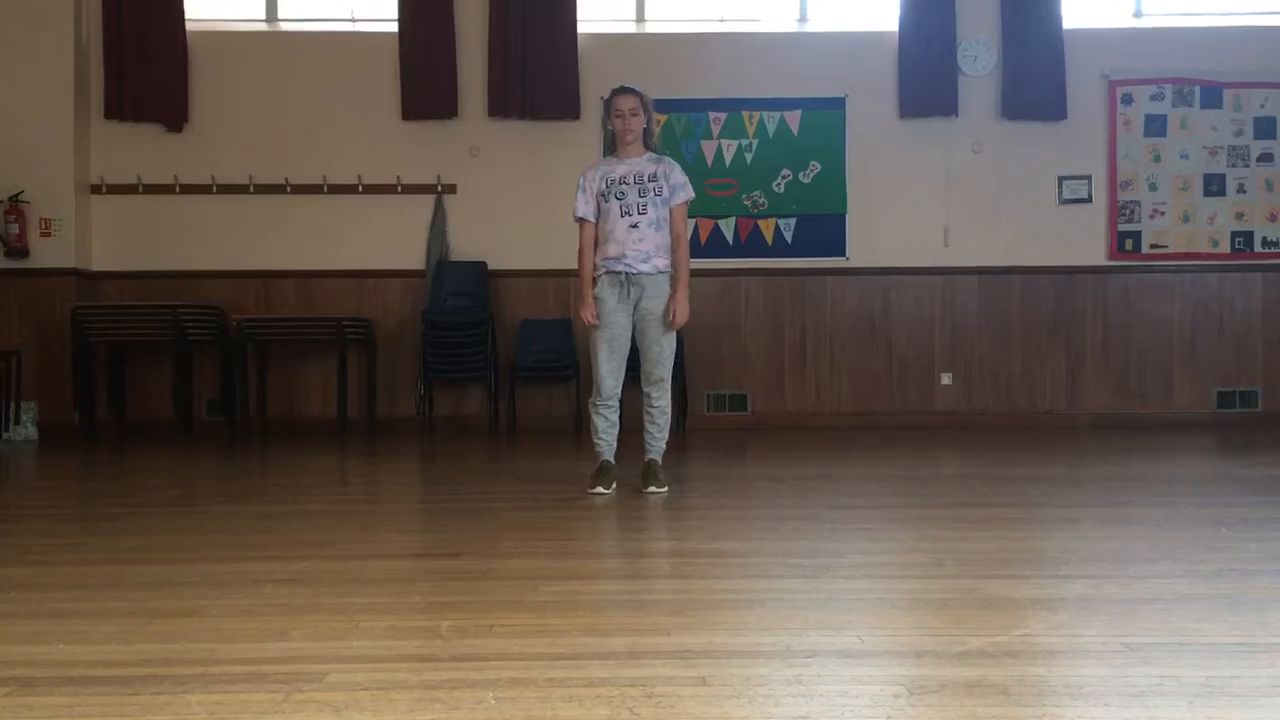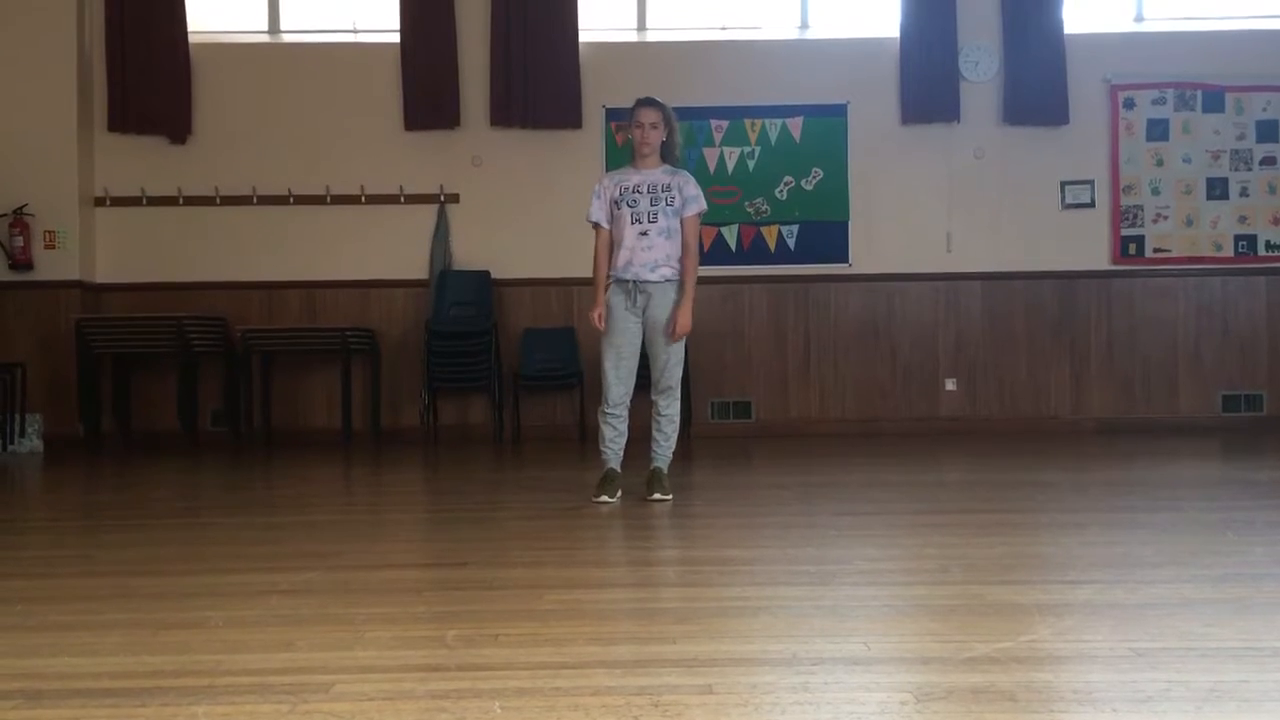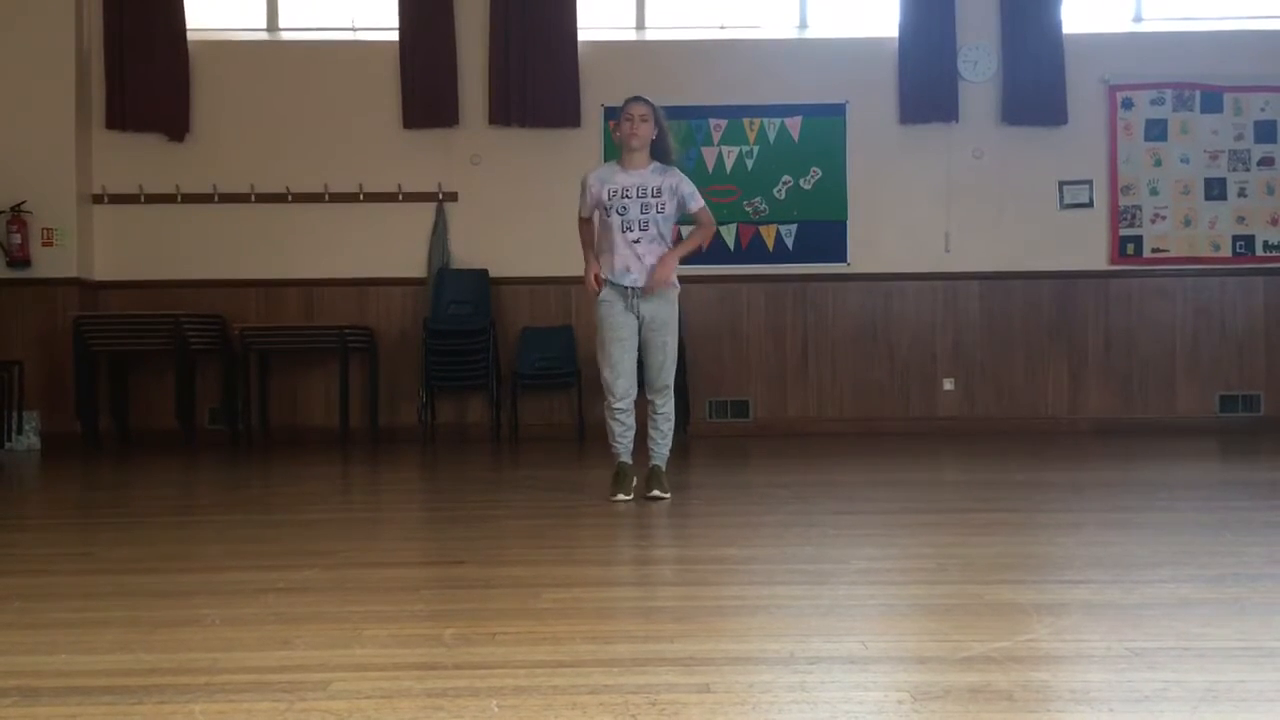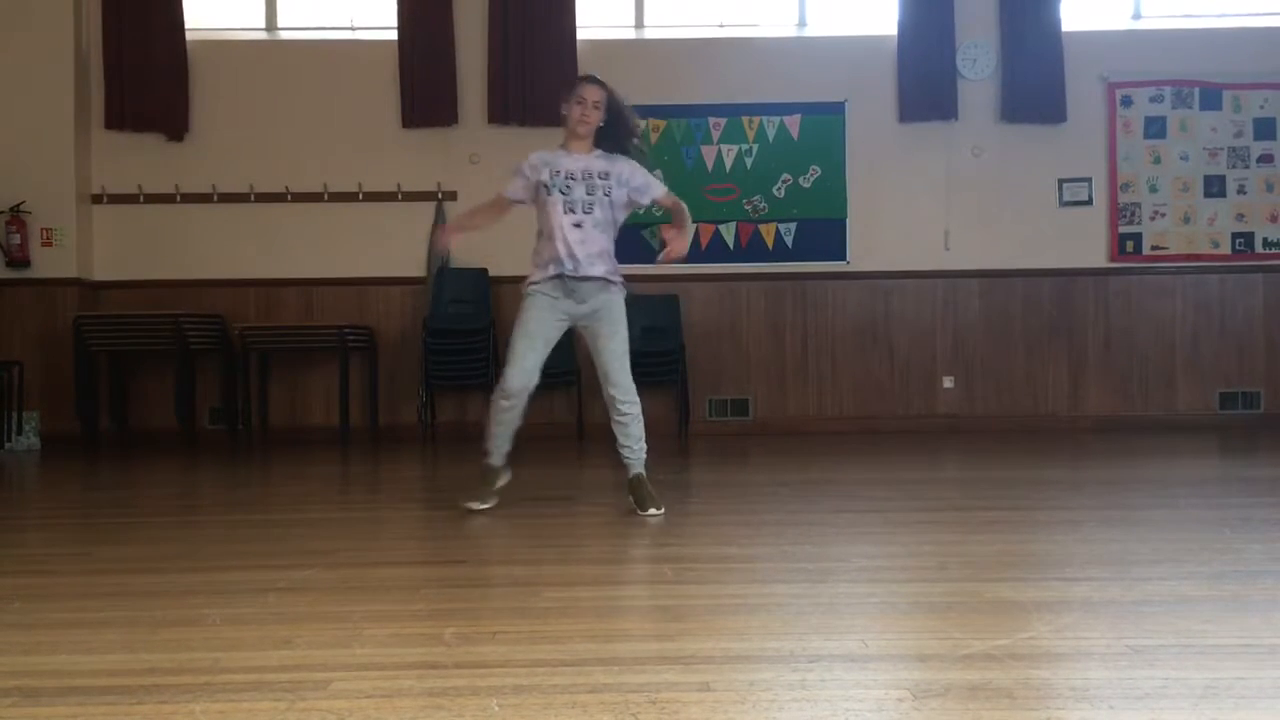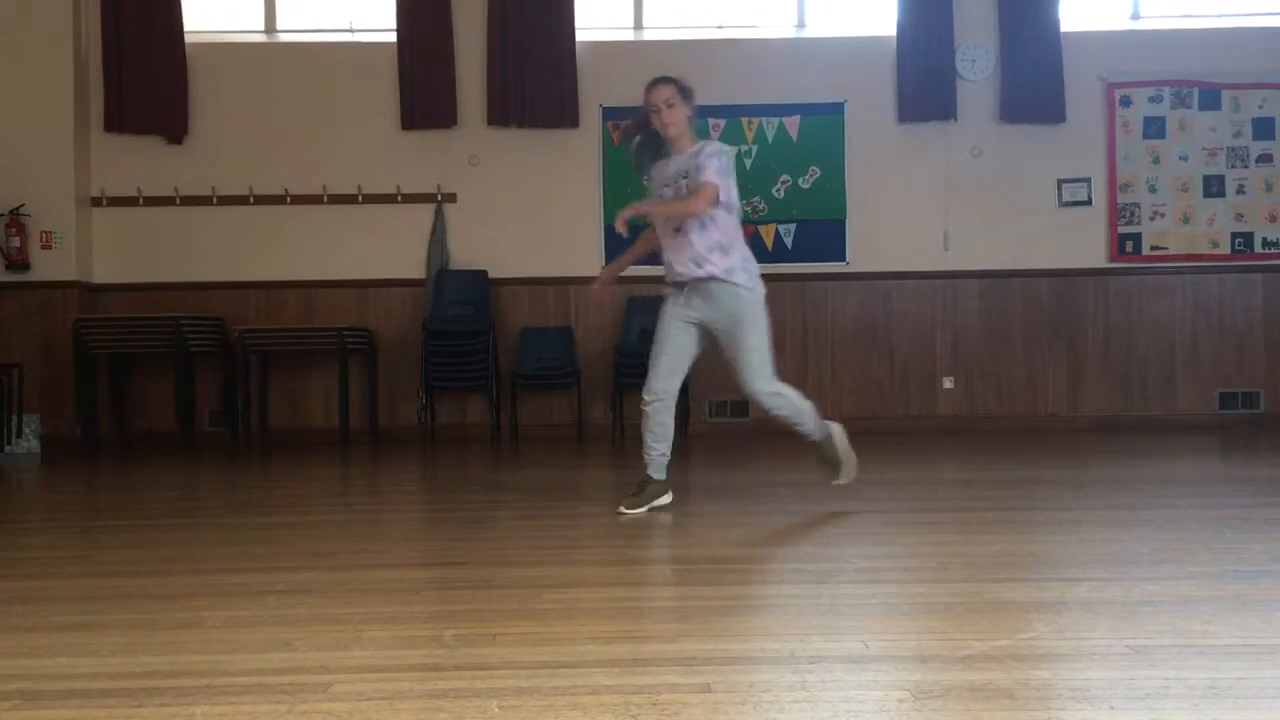
dt=1s
person 1, frame 1
left shoulder: (667, 169)
right shoulder: (594, 175)
left elbow: (679, 236)
right elbow: (587, 239)
left wrist: (681, 292)
right wrist: (586, 294)
left hip: (656, 281)
right hip: (610, 283)
left knee: (658, 378)
right knee: (606, 379)
left ankle: (653, 459)
right ankle: (605, 460)
person 1, frame 2
left shoulder: (682, 182)
right shoulder: (610, 183)
left elbow: (690, 247)
right elbow: (602, 245)
left wrist: (686, 303)
right wrist: (599, 298)
left hip: (667, 291)
right hip: (621, 292)
left knee: (667, 386)
right knee: (614, 386)
left ankle: (659, 468)
right ankle: (611, 468)
person 1, frame 3
left shoulder: (672, 179)
right shoulder: (598, 179)
left elbow: (707, 225)
right elbow: (585, 222)
left wrist: (673, 255)
right wrist: (590, 261)
left hip: (658, 292)
right hip: (614, 293)
left knee: (660, 385)
right knee: (619, 385)
left ankle: (657, 465)
right ankle: (624, 464)
person 1, frame 4
left shoulder: (622, 167)
right shoulder: (538, 164)
left elbow: (674, 204)
right elbow: (497, 206)
left wrist: (682, 229)
right wrist: (456, 226)
left hip: (600, 289)
right hip: (547, 287)
left knee: (619, 386)
right knee: (515, 382)
left ankle: (637, 476)
right ankle: (494, 464)
person 1, frame 5
left shoulder: (714, 154)
right shoulder: (659, 170)
left elbow: (698, 206)
left wrist: (637, 208)
right wrist: (621, 262)
left hip: (733, 288)
right hip: (682, 296)
left knee: (760, 386)
right knee: (657, 392)
left ankle: (823, 435)
right ankle: (656, 480)
